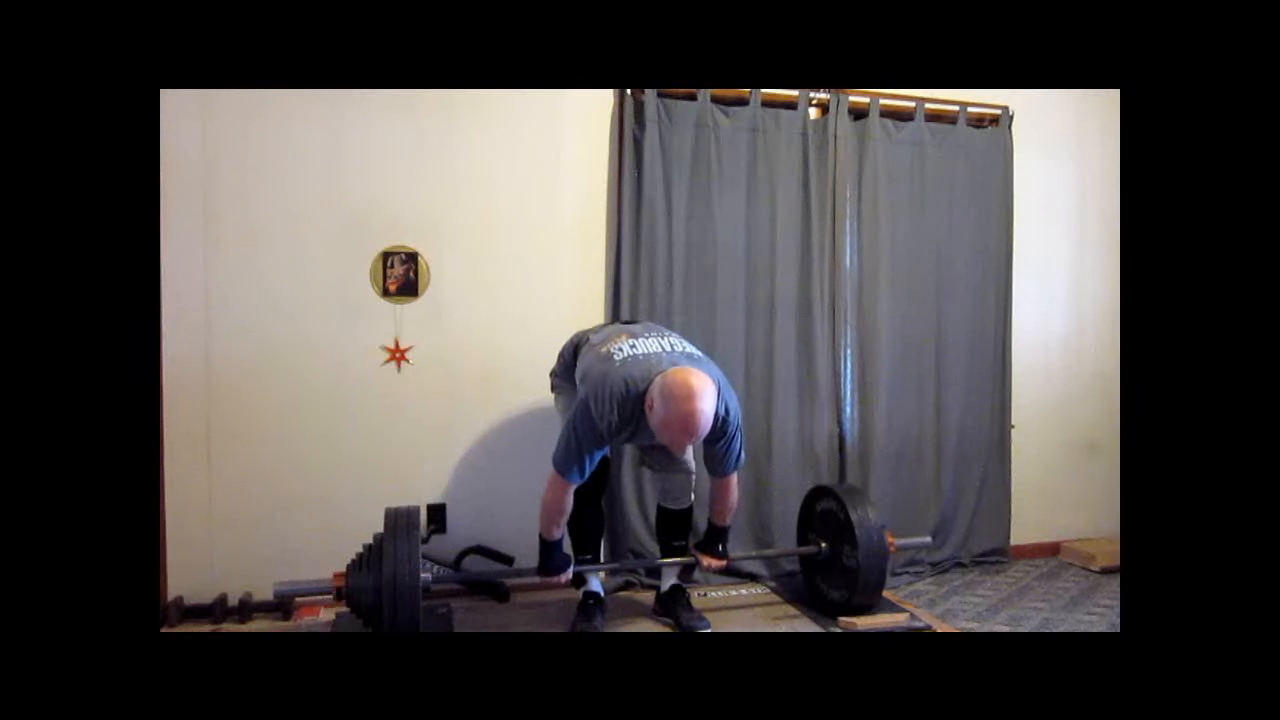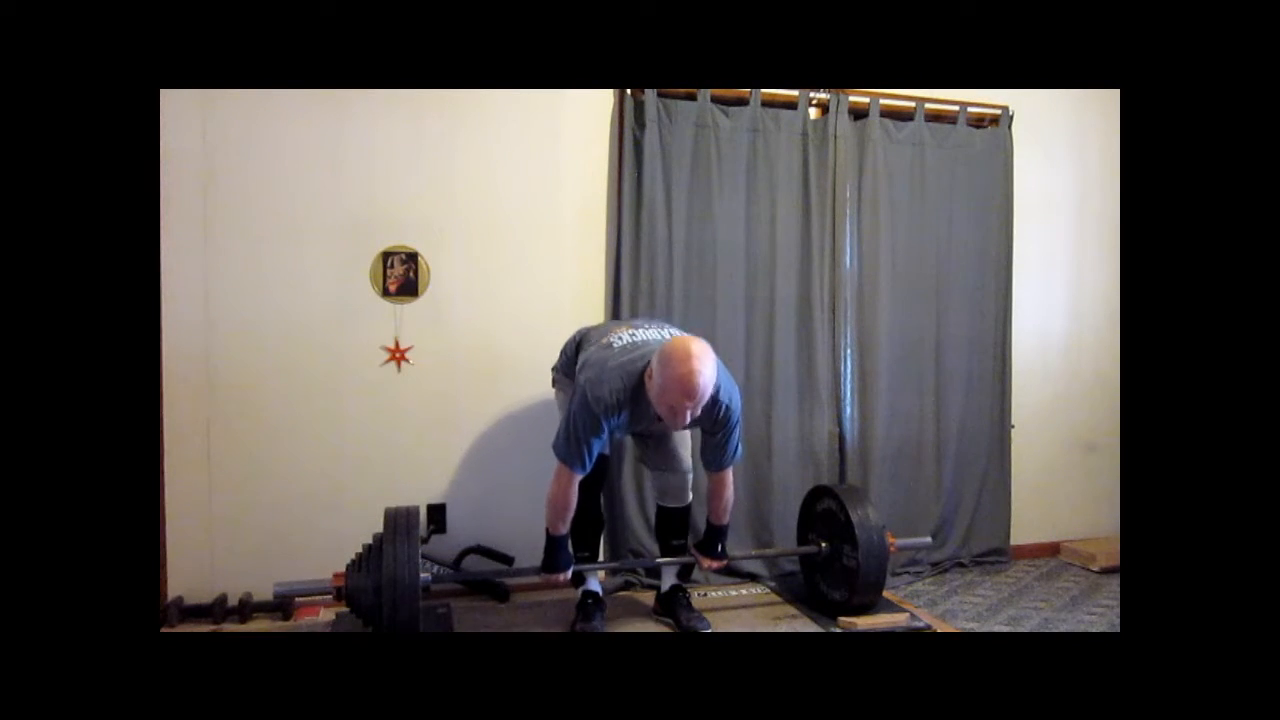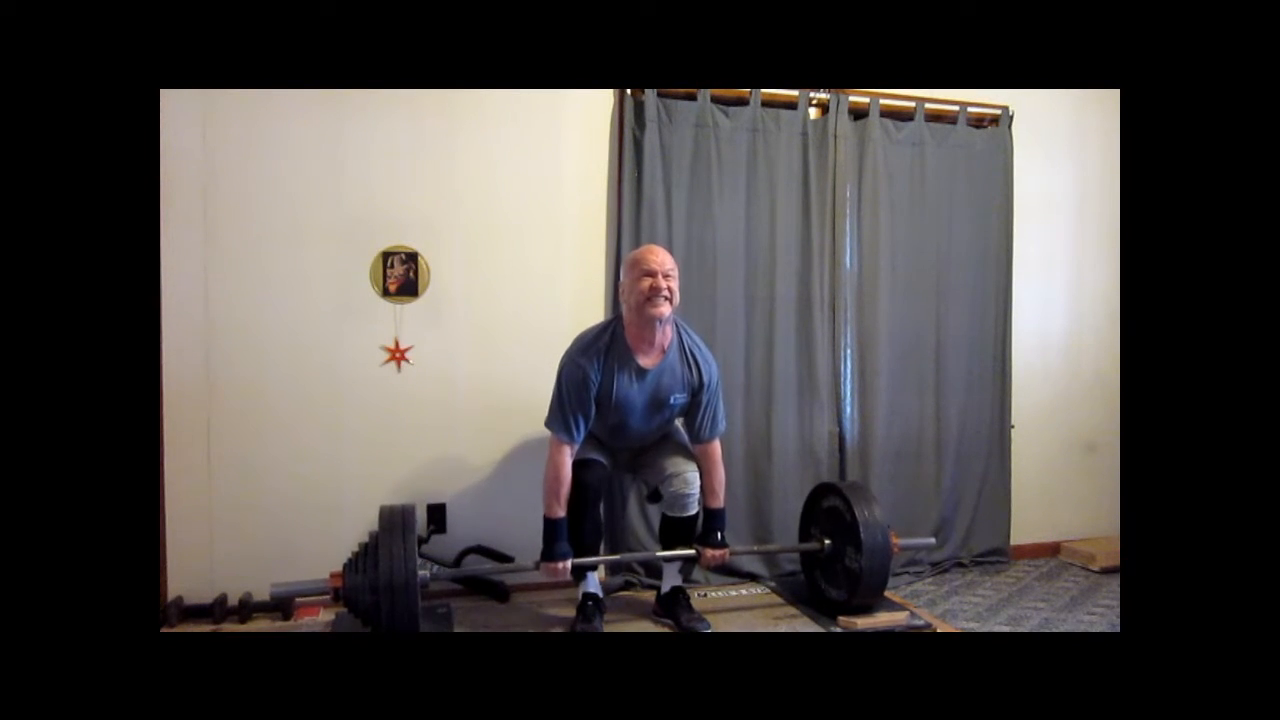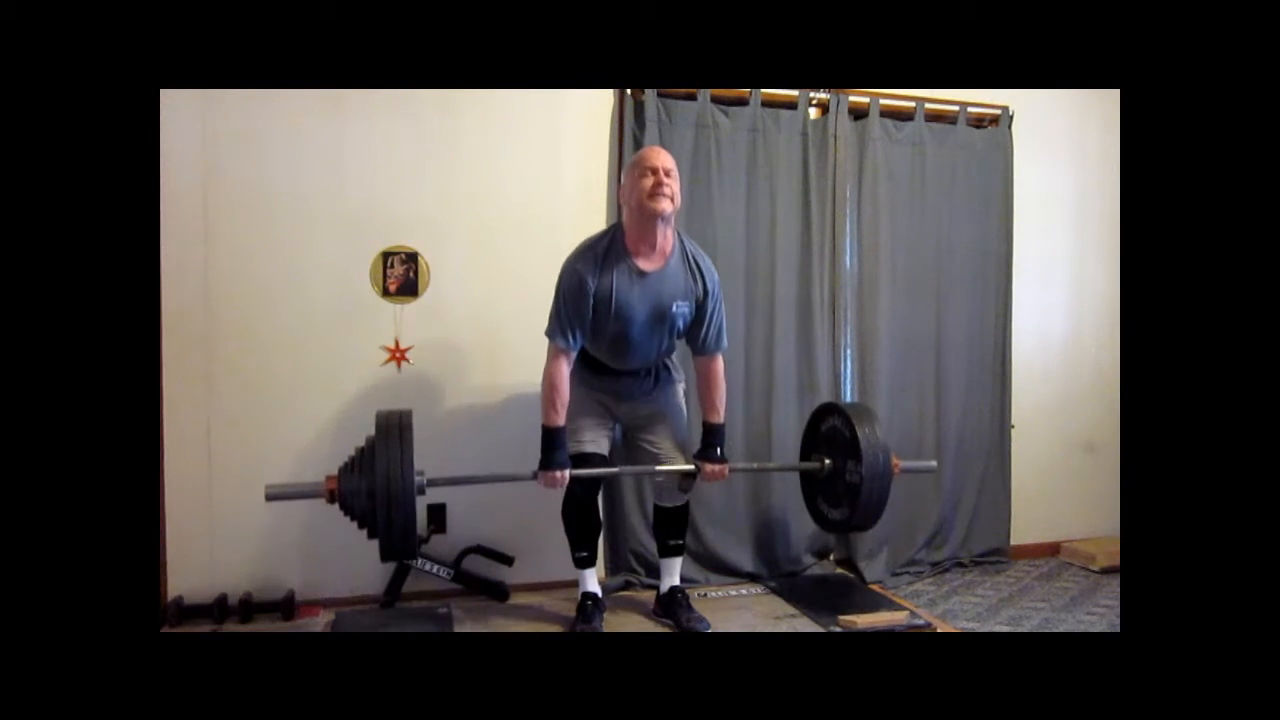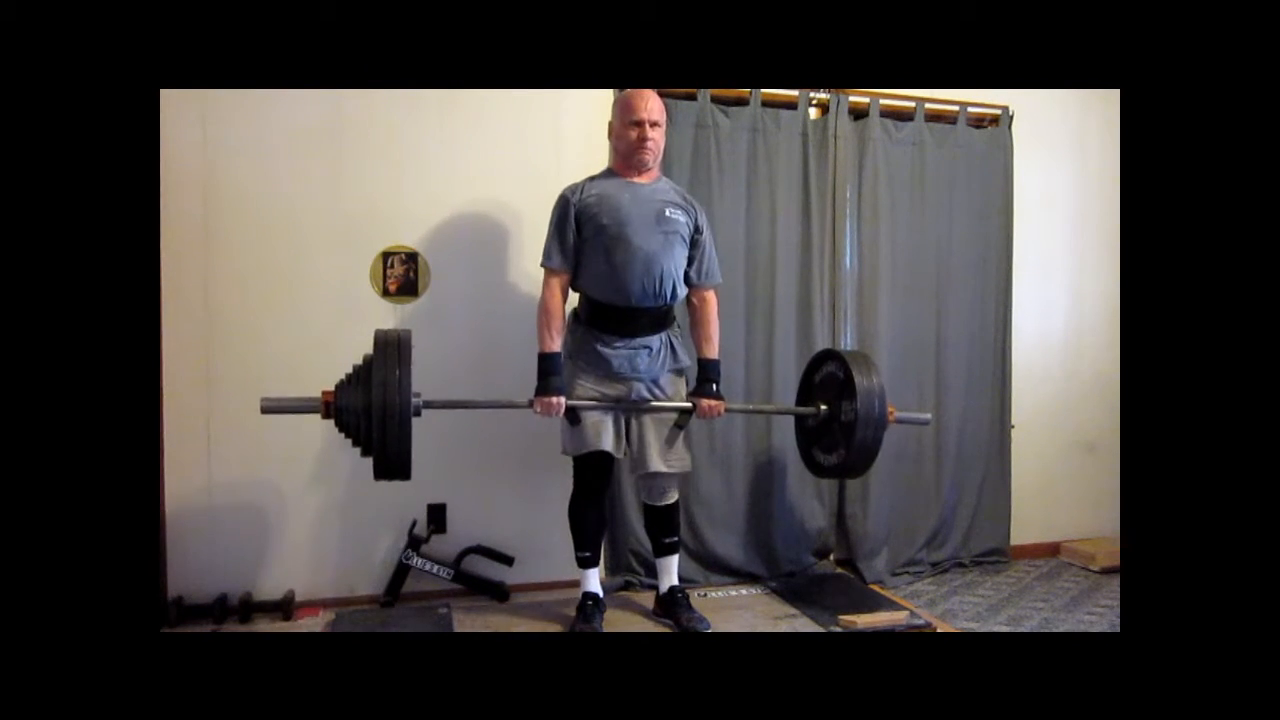
dt=1s
person 1, frame 1
left shoulder: (722, 404)
right shoulder: (602, 403)
left elbow: (725, 479)
right elbow: (561, 486)
left wrist: (715, 542)
right wrist: (551, 555)
right hip: (577, 369)
left knee: (679, 478)
right knee: (588, 482)
left ankle: (671, 590)
right ankle: (591, 592)
person 1, frame 2
left shoulder: (724, 393)
right shoulder: (600, 390)
left elbow: (720, 474)
right elbow: (568, 478)
left wrist: (714, 542)
right wrist: (556, 552)
left knee: (677, 476)
right knee: (588, 480)
left ankle: (671, 591)
right ankle: (590, 593)
person 1, frame 3
left shoulder: (697, 359)
right shoulder: (588, 355)
left elbow: (708, 447)
right elbow: (562, 448)
left wrist: (715, 529)
right wrist: (555, 540)
left hip: (656, 437)
right hip: (594, 439)
left knee: (686, 483)
right knee: (585, 482)
left ankle: (670, 593)
right ankle: (590, 597)
person 1, frame 4
left shoulder: (698, 270)
right shoulder: (587, 266)
left elbow: (709, 360)
right elbow: (560, 359)
left wrist: (714, 443)
right wrist: (552, 450)
left hip: (655, 380)
right hip: (592, 380)
left knee: (676, 477)
right knee: (582, 481)
left ankle: (670, 591)
right ankle: (590, 596)
person 1, frame 5
left shoulder: (686, 206)
right shoulder: (579, 198)
left elbow: (703, 296)
right elbow: (555, 287)
left wrist: (710, 375)
right wrist: (549, 371)
left hip: (662, 354)
right hip: (593, 353)
left knee: (663, 479)
right knee: (591, 477)
left ankle: (669, 591)
right ankle: (591, 594)
